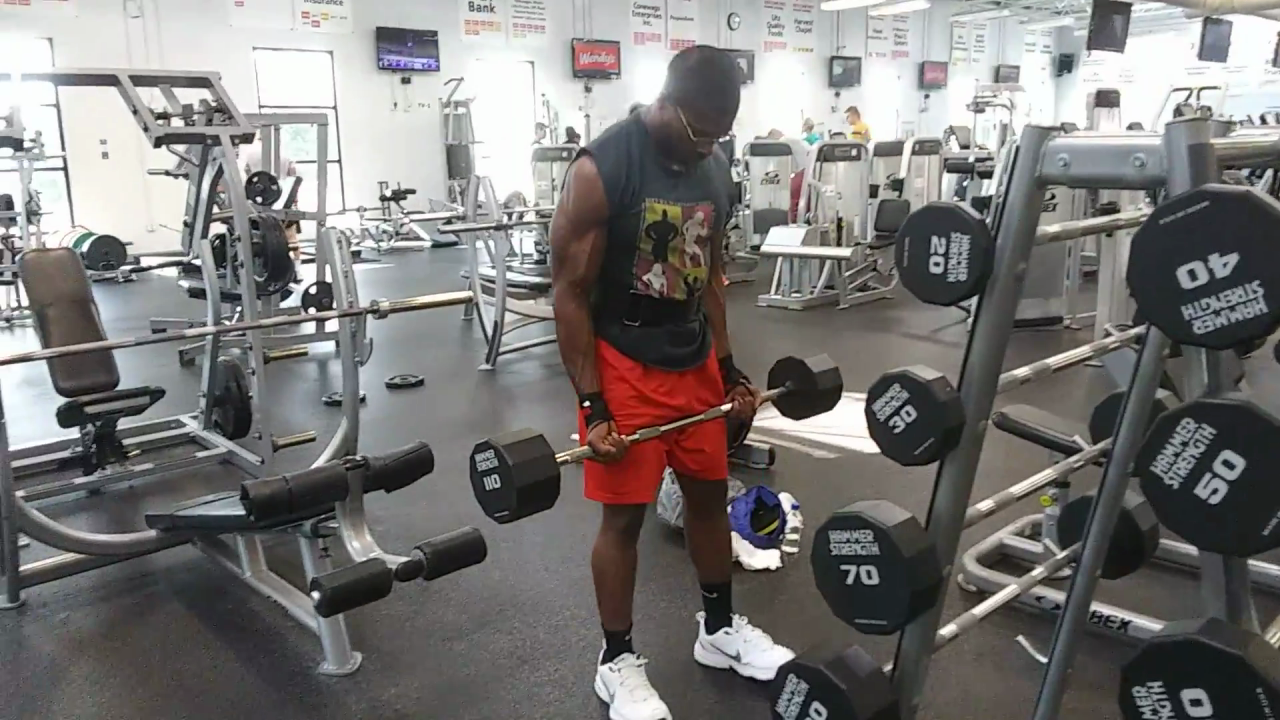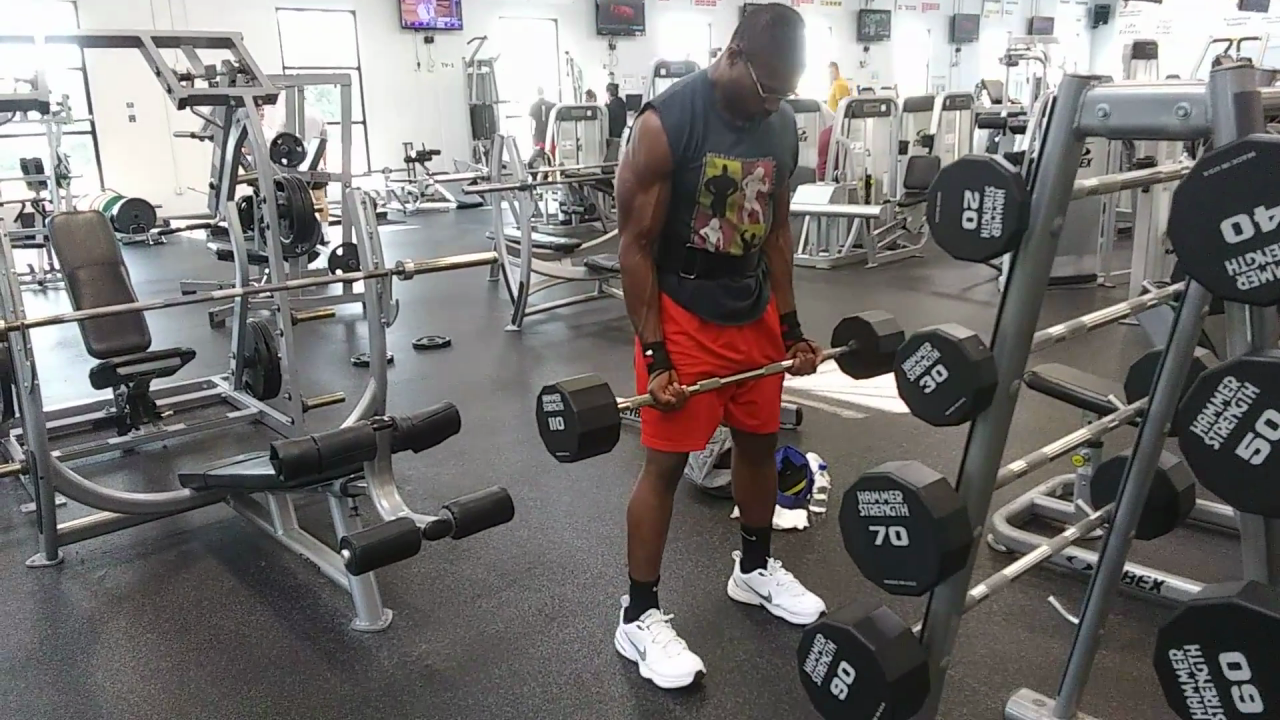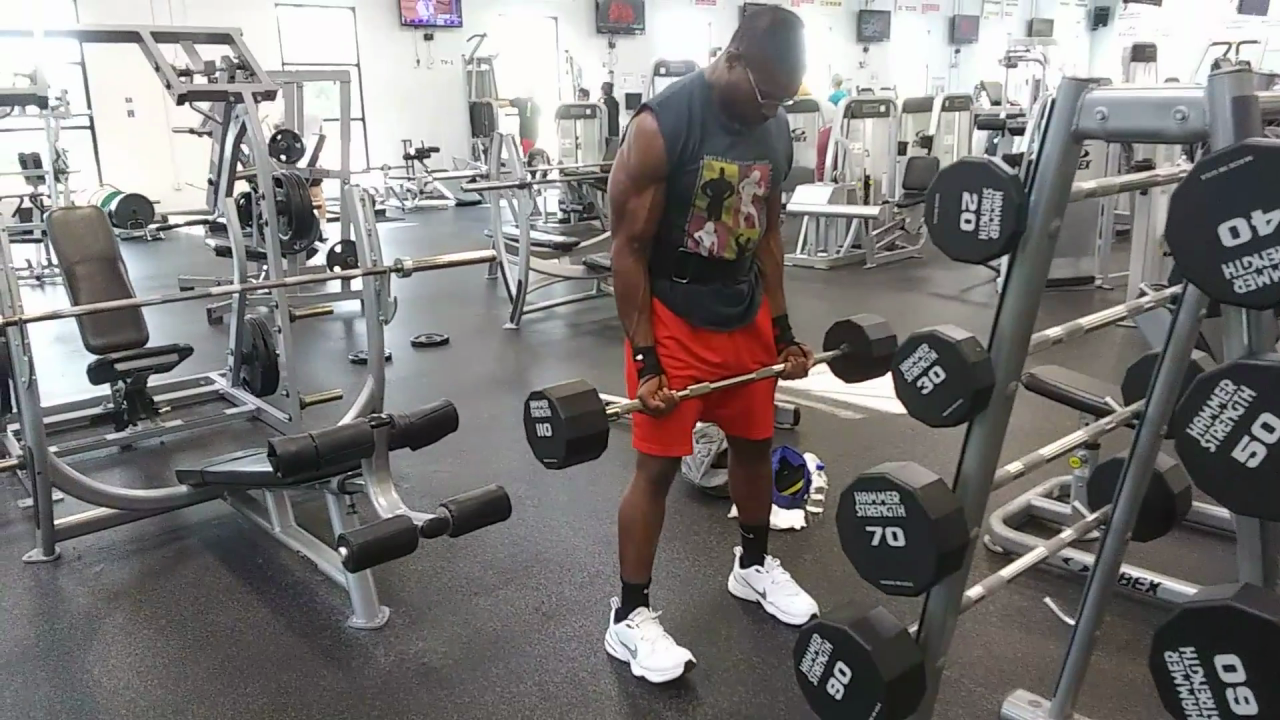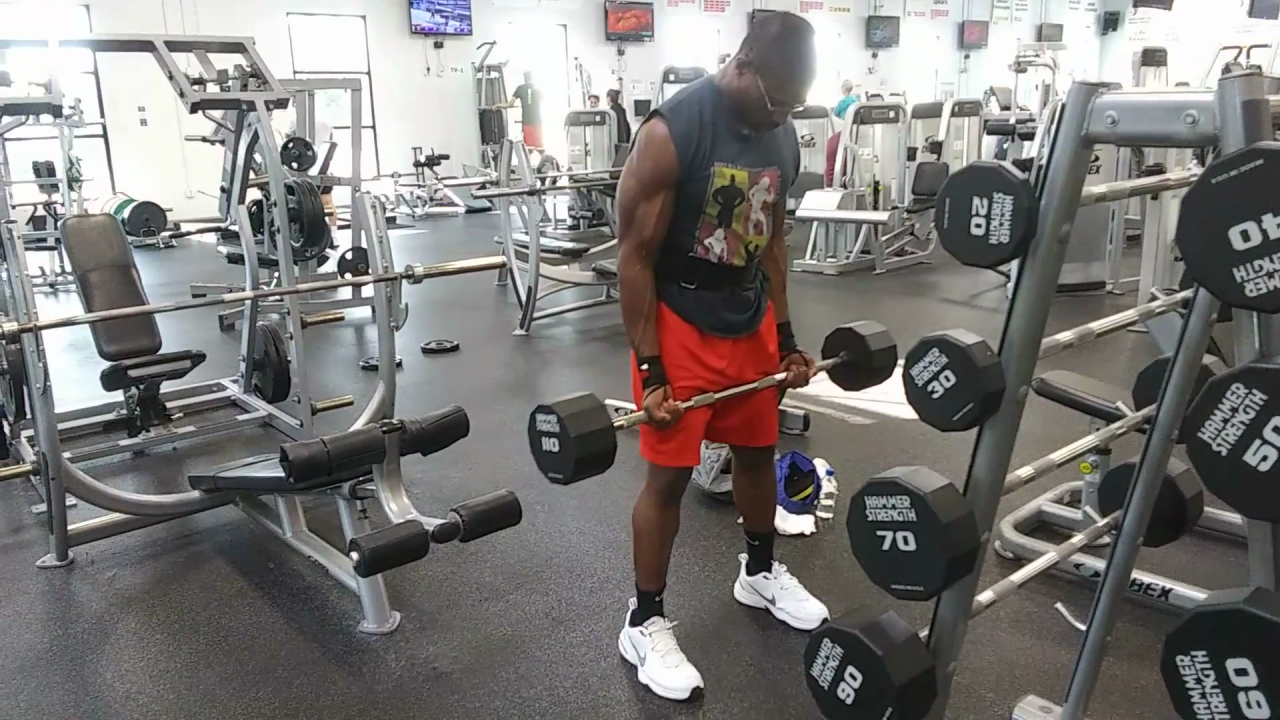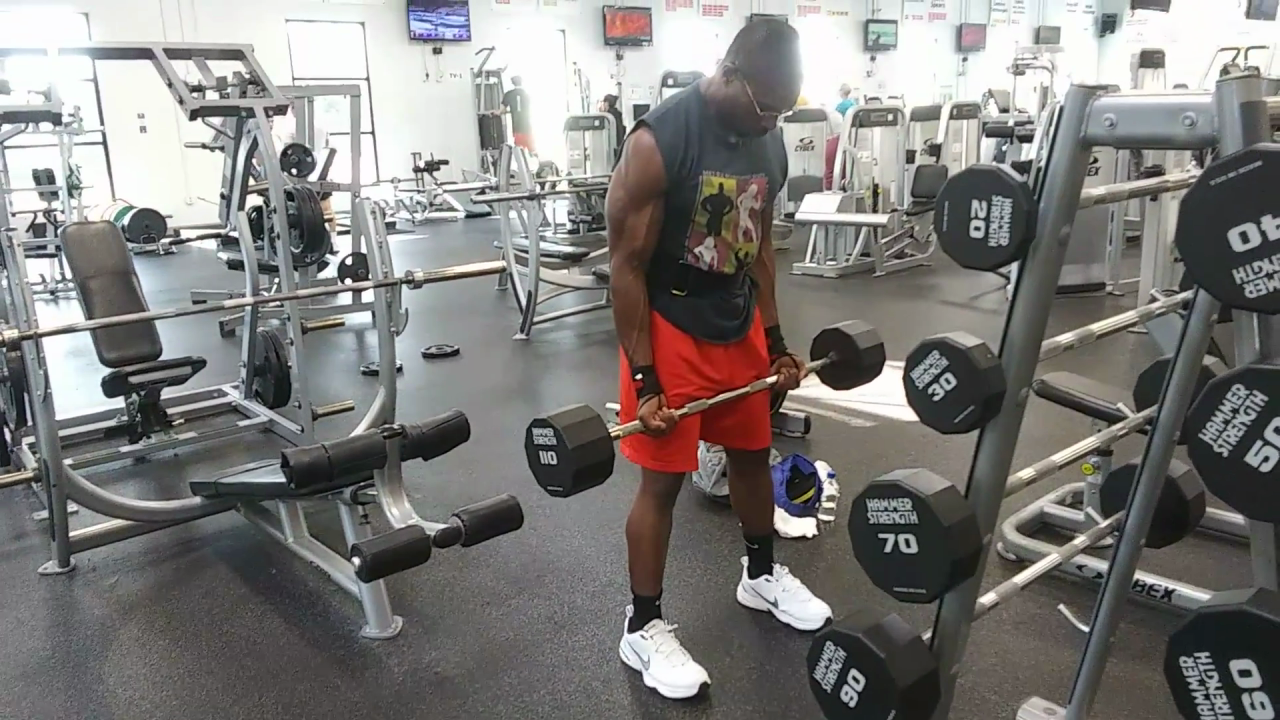
dt=1s
person 1, frame 1
left shoulder: (716, 170)
right shoulder: (600, 170)
right elbow: (570, 294)
left wrist: (728, 369)
right wrist: (592, 407)
left hip: (694, 361)
right hip: (624, 367)
left knee: (710, 493)
right knee: (624, 514)
left ankle: (720, 629)
right ankle: (617, 661)
person 1, frame 2
left shoulder: (781, 127)
right shoulder: (666, 123)
right elbow: (635, 246)
left wrist: (791, 326)
right wrist: (655, 356)
left hip: (753, 313)
right hip: (681, 314)
left knee: (760, 442)
right knee: (664, 462)
left ankle: (754, 567)
right ankle: (639, 616)
person 1, frame 3
left shoulder: (776, 131)
right shoulder: (661, 125)
right elbow: (628, 249)
left wrist: (783, 331)
right wrist: (646, 360)
left hip: (746, 315)
right hip: (673, 317)
left knee: (755, 444)
right knee: (657, 465)
left ankle: (753, 565)
right ankle: (629, 617)
person 1, frame 4
left shoulder: (782, 137)
right shoulder: (671, 132)
right elbow: (634, 257)
left wrist: (786, 337)
right wrist: (650, 370)
left hip: (751, 321)
right hip: (679, 324)
left knee: (758, 451)
right knee: (669, 473)
left ankle: (759, 571)
right ankle: (645, 622)
person 1, frame 5
left shoulder: (769, 142)
right shoulder: (658, 141)
right elbow: (627, 267)
left wrist: (775, 340)
right wrist: (644, 379)
left hip: (739, 324)
right hip: (670, 328)
left knee: (752, 451)
right knee: (663, 478)
left ankle: (761, 573)
right ankle: (643, 627)
